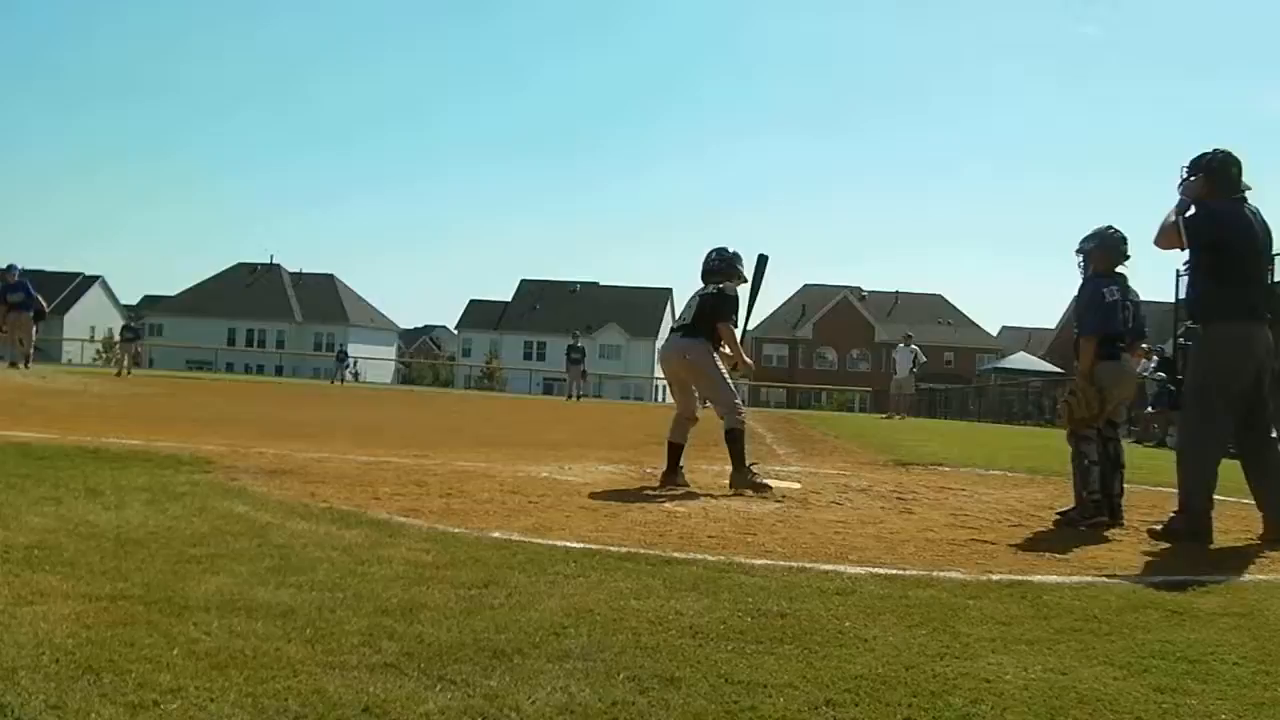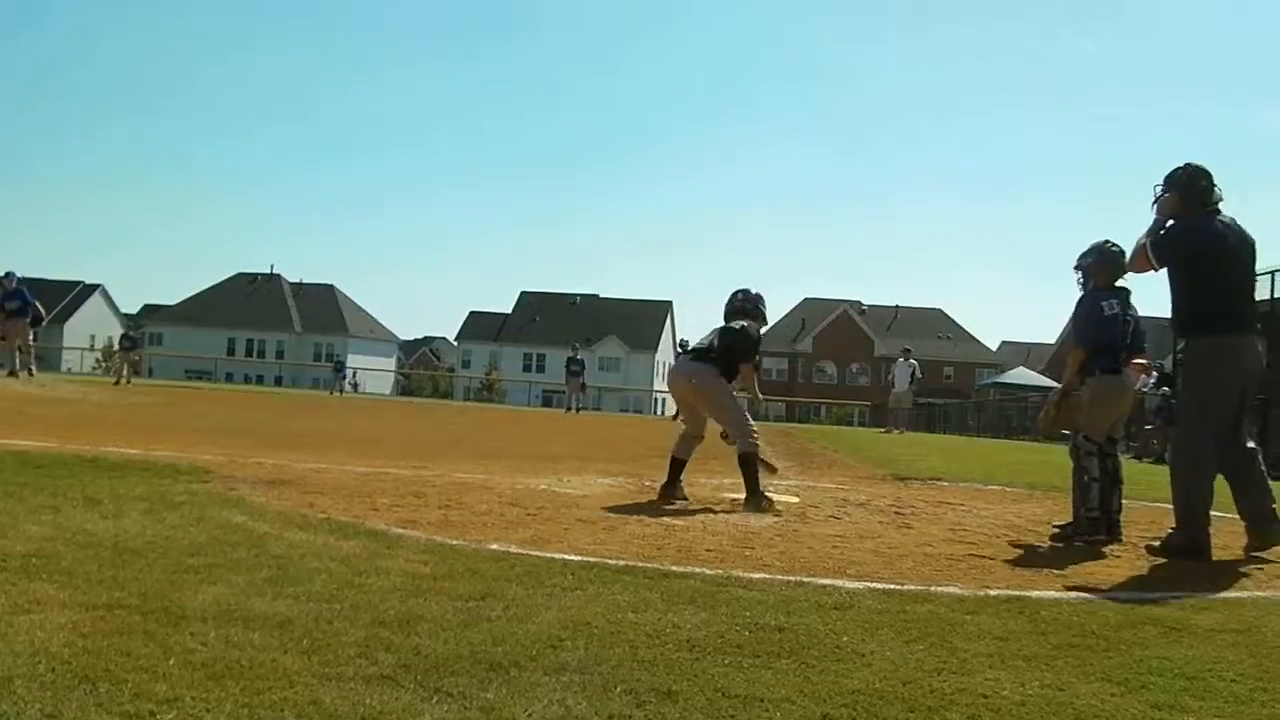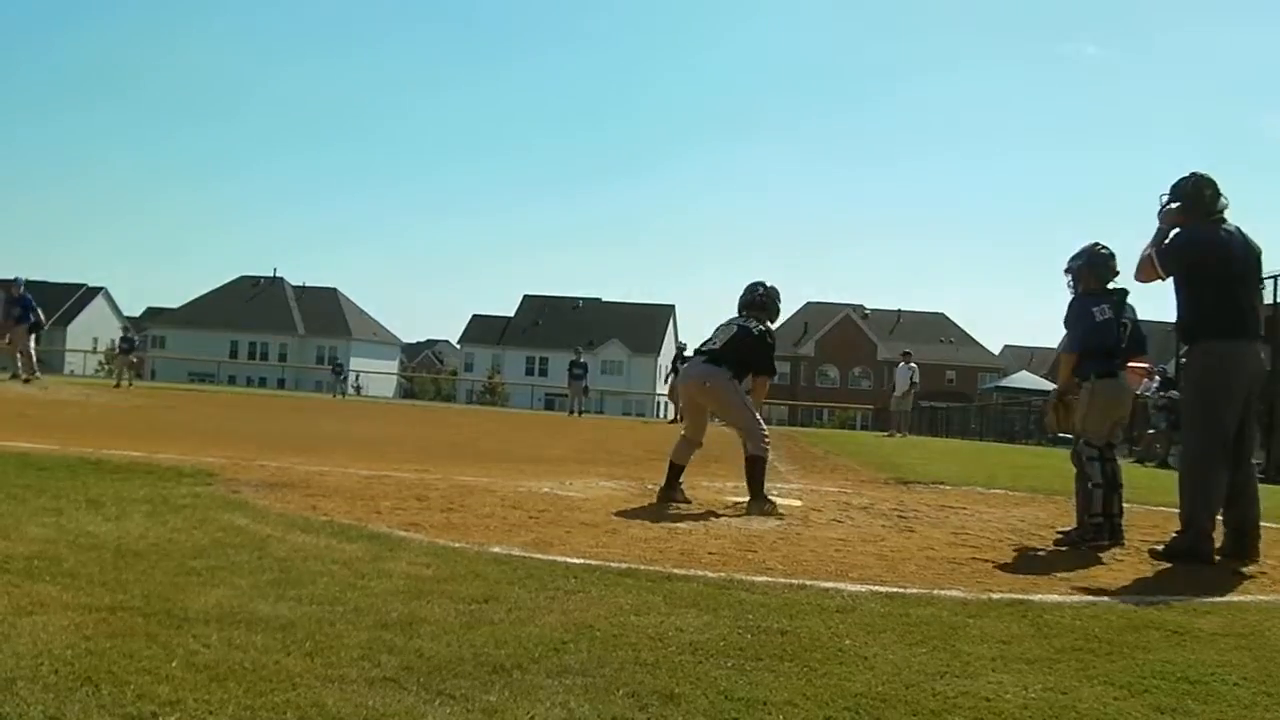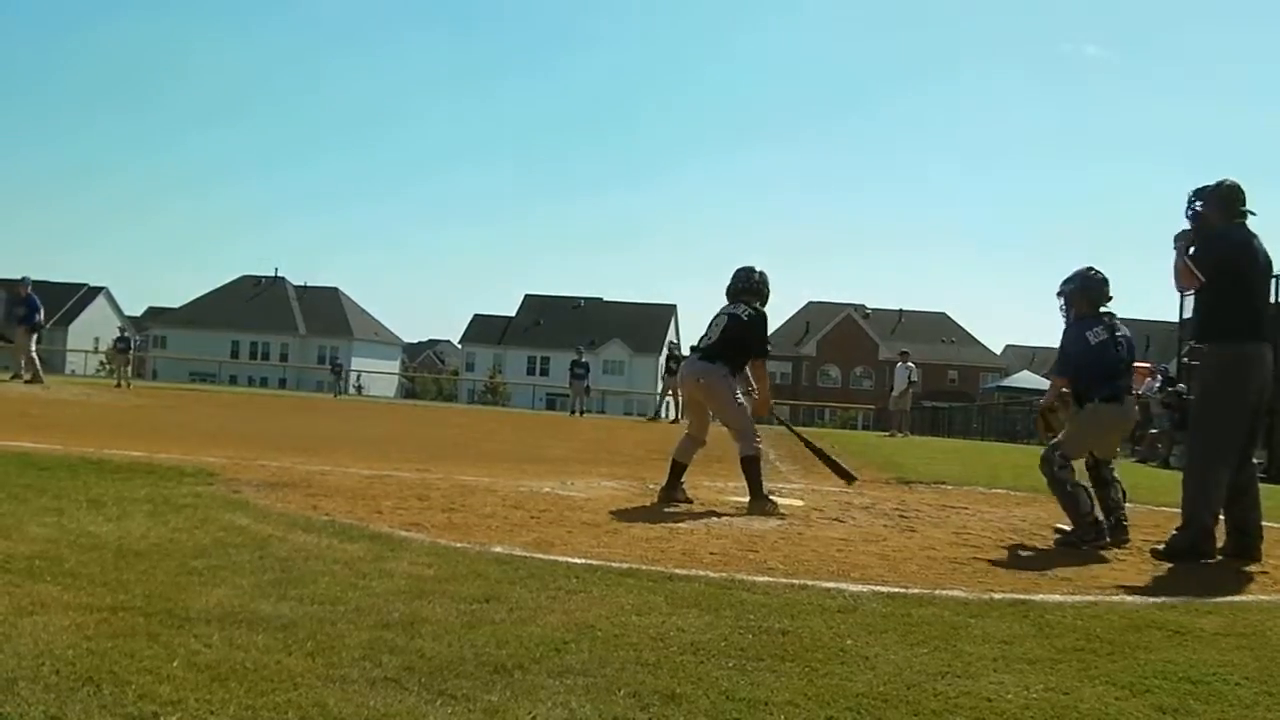
dt=0.3s
person 1, frame 1
left shoulder: (1214, 213)
left elbow: (1165, 239)
left wrist: (1184, 202)
left hip: (1222, 334)
left knee: (1200, 430)
left ankle: (1193, 521)
person 1, frame 2
left shoulder: (1188, 230)
right shoulder: (1239, 232)
left elbow: (1136, 262)
right elbow: (1241, 287)
left wrist: (1160, 220)
left hip: (1210, 348)
right hip: (1246, 345)
left knee: (1193, 445)
right knee: (1236, 441)
left ankle: (1191, 537)
person 1, frame 3
left shoulder: (1193, 238)
right shoulder: (1245, 241)
left elbow: (1144, 272)
right elbow: (1256, 299)
left wrist: (1162, 231)
left hip: (1213, 353)
right hip: (1250, 352)
left knee: (1202, 448)
right knee: (1239, 450)
left ankle: (1194, 540)
right ankle: (1242, 537)
person 1, frame 4
left shoulder: (1219, 237)
right shoulder: (1256, 246)
left elbow: (1185, 282)
left wrist: (1182, 247)
left hip: (1228, 353)
right hip: (1258, 354)
left knee: (1207, 447)
right knee: (1240, 450)
left ankle: (1196, 537)
right ankle: (1244, 538)
person 2, frame 1
left shoulder: (1094, 286)
right shoulder: (1129, 292)
left elbow: (1089, 336)
right elbow: (1137, 339)
left wrist: (1082, 377)
left hip: (1103, 367)
right hip: (1127, 369)
left knee: (1083, 435)
right knee: (1110, 437)
left ankle: (1090, 507)
right ankle: (1112, 508)
person 2, frame 2
left shoulder: (1092, 300)
right shoulder: (1127, 306)
left elbow: (1080, 348)
right elbow: (1135, 351)
left wrist: (1064, 386)
left hip: (1100, 382)
right hip: (1124, 383)
left knee: (1085, 450)
right knee: (1108, 452)
left ankle: (1088, 524)
right ankle: (1110, 523)
person 2, frame 3
left shoulder: (1083, 304)
right shoulder: (1125, 307)
left elbow: (1070, 350)
right elbow: (1139, 350)
left wrist: (1062, 386)
left hip: (1098, 386)
right hip: (1122, 386)
left knee: (1087, 455)
right knee: (1107, 456)
left ankle: (1091, 529)
right ankle: (1112, 527)
person 2, frame 4
left shoulder: (1078, 329)
right shoulder: (1118, 329)
left elbow: (1062, 375)
left wrist: (1047, 403)
left hip: (1101, 409)
right hip: (1126, 408)
left knee: (1054, 461)
right knee: (1101, 464)
left ankle: (1089, 530)
right ankle: (1117, 526)
person 3, frame 1
left shoulder: (701, 294)
right shoulder: (727, 291)
right elbow: (724, 327)
left wrist: (727, 356)
right wrist: (741, 357)
left hip: (669, 349)
right hip: (692, 351)
left knee: (686, 411)
right knee: (732, 409)
left ankle: (671, 473)
right ankle: (741, 472)
person 3, frame 2
left shoulder: (724, 330)
right shoulder: (750, 330)
right elbow: (745, 366)
left wrist: (725, 418)
right wrist: (755, 394)
left hip: (677, 372)
right hip: (701, 375)
left knee: (693, 430)
right knee: (746, 432)
left ankle: (671, 486)
right ankle: (754, 496)
person 3, frame 3
left shoulder: (731, 323)
right shoulder: (764, 332)
right elbow: (761, 380)
left wrist: (725, 409)
right wrist: (753, 409)
left hip: (688, 373)
right hip: (714, 378)
left knee: (692, 434)
right knee: (757, 435)
left ankle: (670, 488)
right ankle: (758, 499)
person 3, frame 4
left shoulder: (725, 311)
right shoulder: (756, 315)
right elbow: (757, 362)
left wrist: (752, 388)
right wrist: (764, 398)
left hip: (689, 369)
right hip: (712, 374)
left knee: (696, 432)
right knee: (748, 434)
left ankle: (671, 488)
right ankle: (757, 498)
